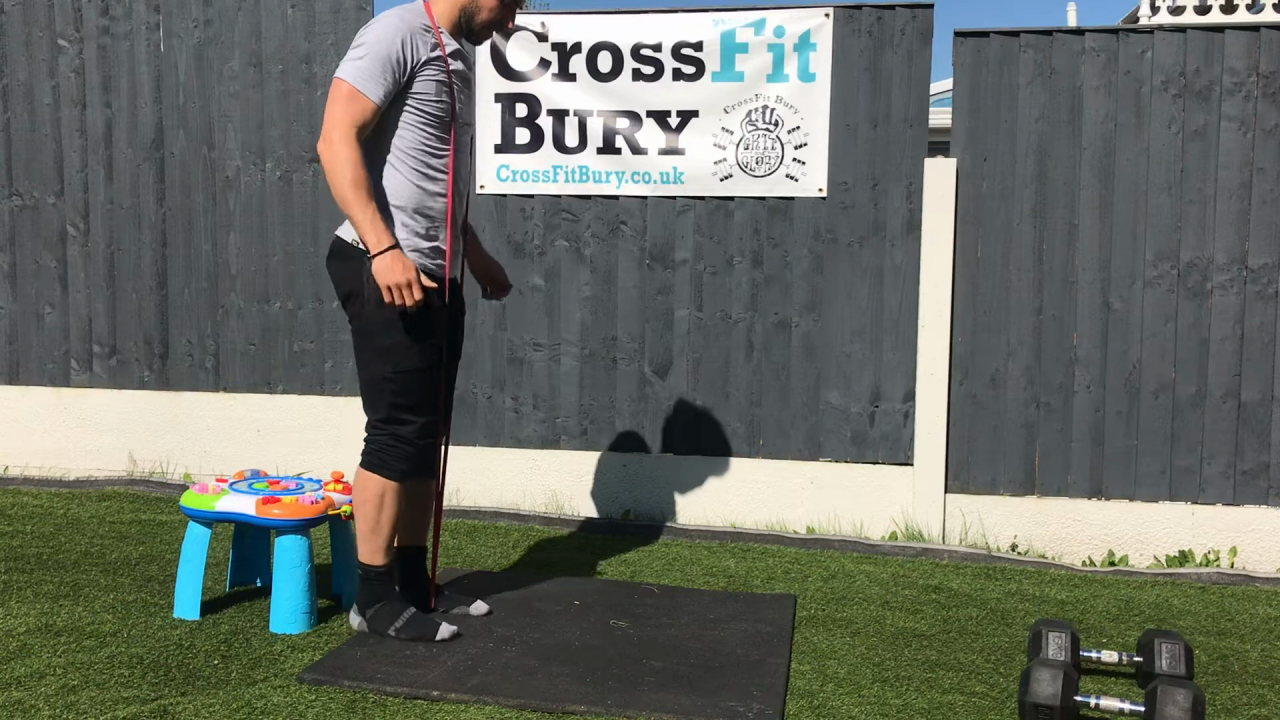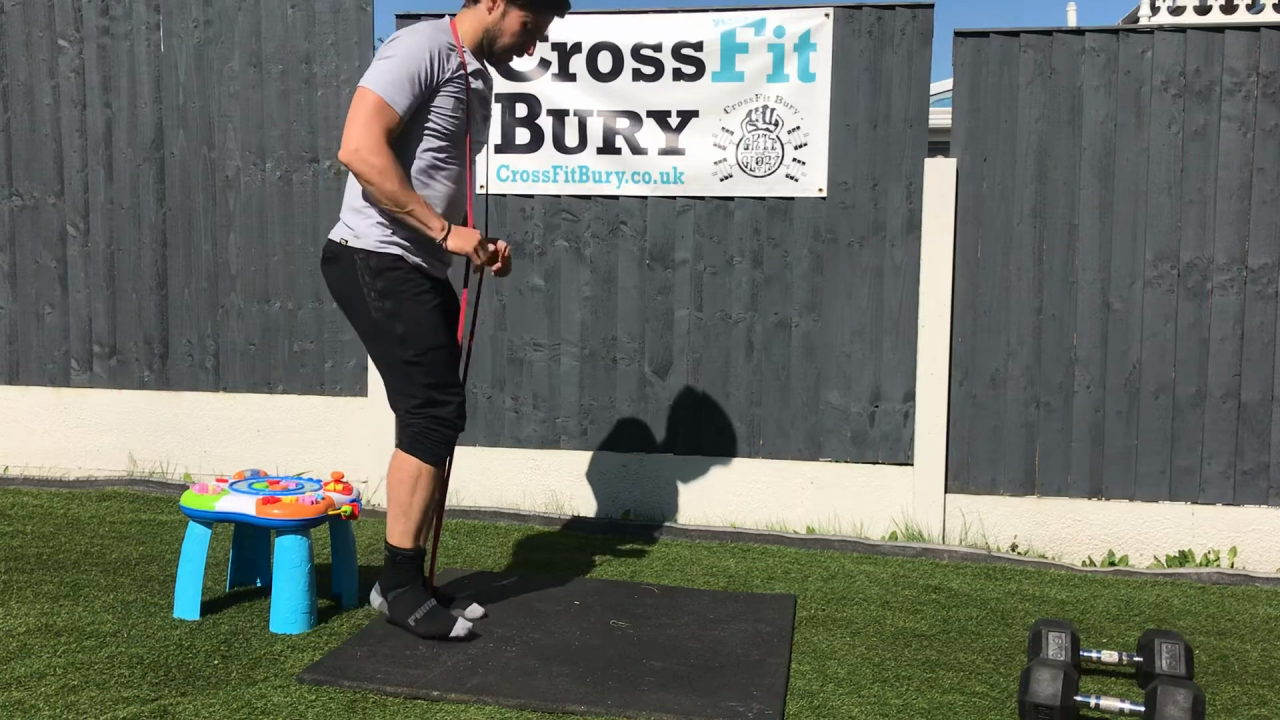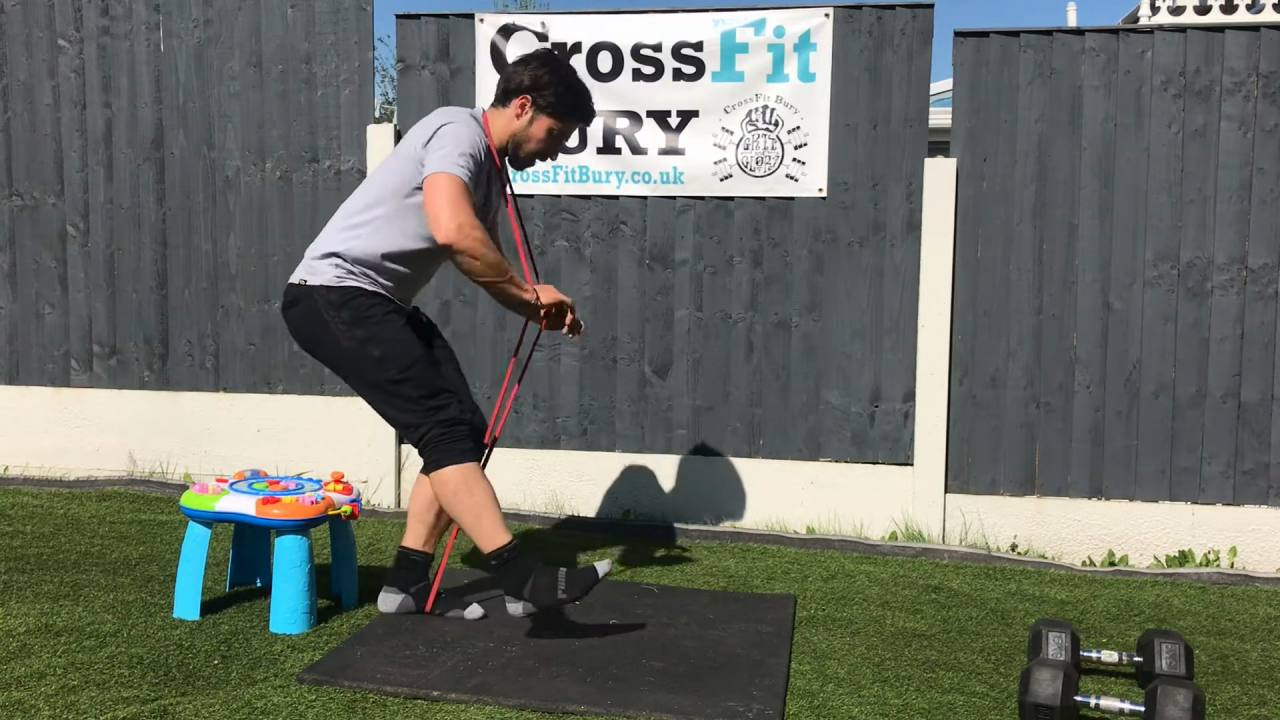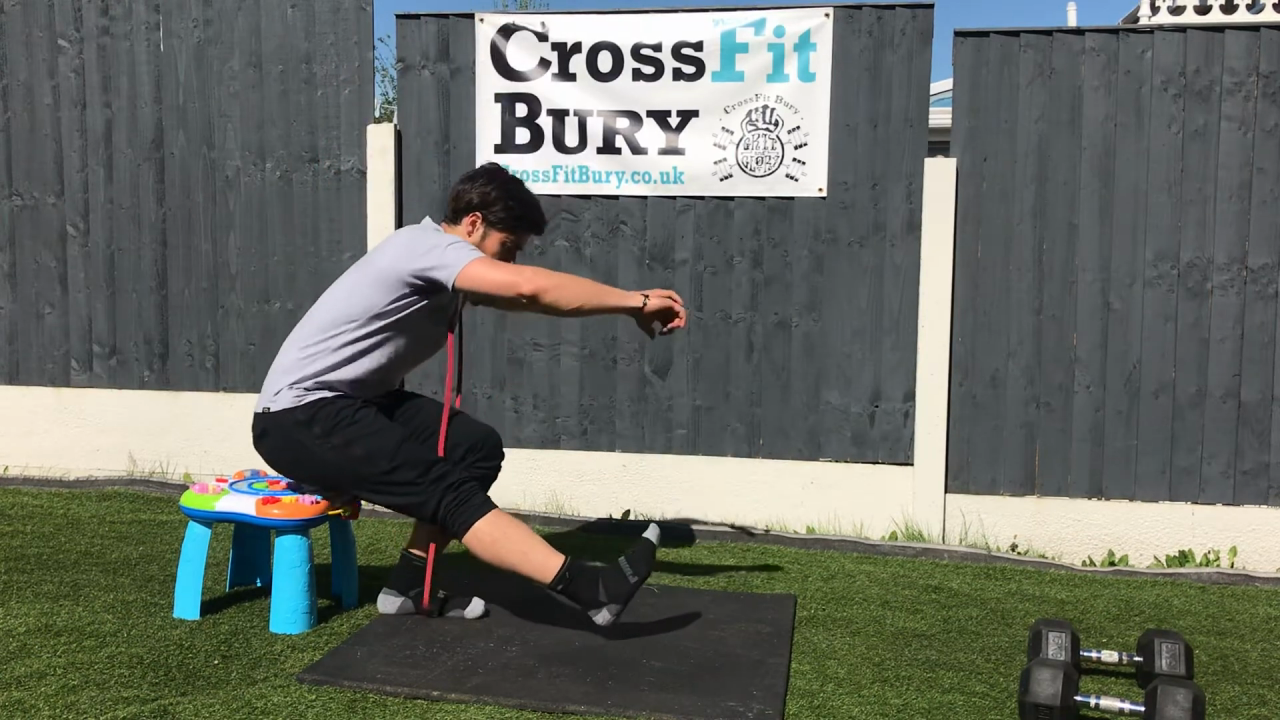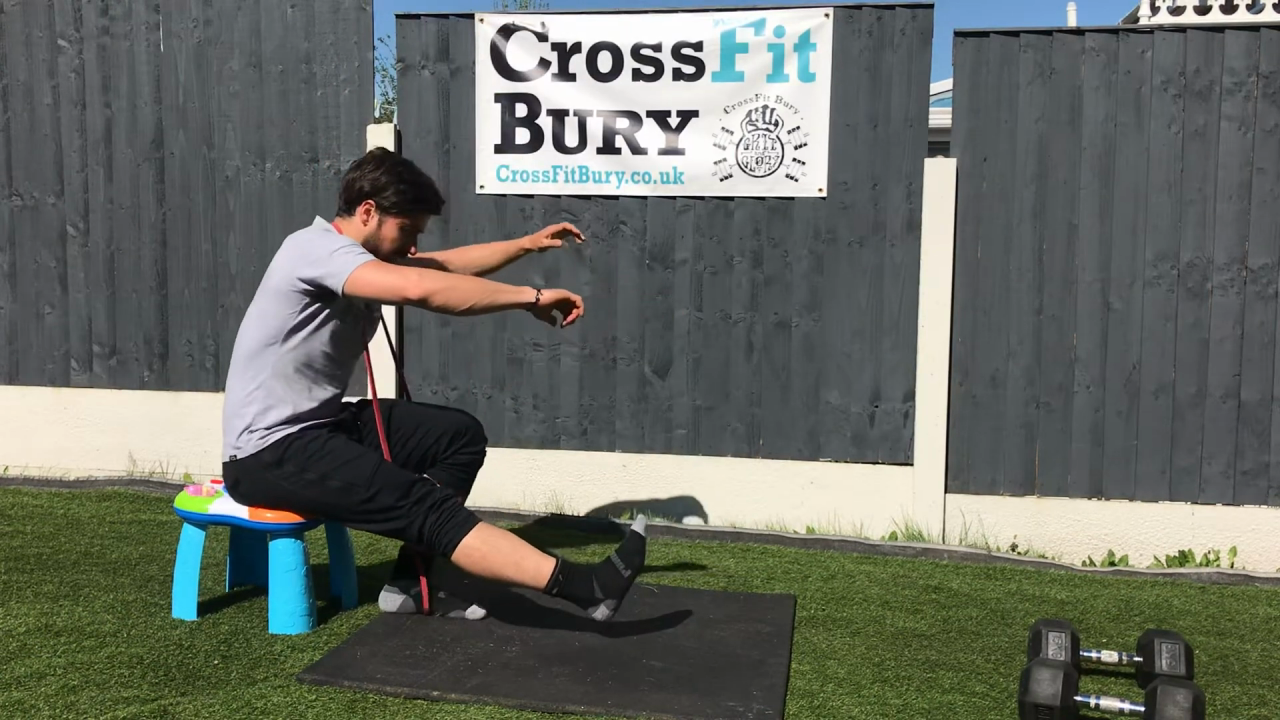
dt=1s
person 1, frame 1
left shoulder: (457, 56)
right elbow: (336, 140)
left wrist: (477, 254)
right wrist: (382, 247)
left hip: (432, 273)
right hip: (384, 267)
left knee: (427, 429)
right knee: (399, 427)
left ankle: (411, 581)
right ankle: (375, 597)
person 1, frame 2
left shoulder: (476, 76)
right elbow: (359, 149)
left wrist: (477, 240)
right wrist: (444, 230)
left hip: (423, 269)
right hip: (376, 260)
left knee: (434, 416)
right knee: (434, 411)
left ankle: (407, 580)
right ankle: (398, 580)
person 1, frame 3
left shoulder: (489, 166)
right shoulder: (459, 132)
left elbow: (486, 262)
right elbow: (452, 232)
left wrist: (540, 307)
right wrist: (530, 292)
left hip: (383, 301)
right hip: (334, 295)
left knee: (463, 430)
right knee: (444, 428)
left ankle: (408, 581)
right ankle: (523, 579)
person 1, frame 4
left shoulder: (442, 266)
right shoulder: (427, 245)
left elbow: (523, 296)
right elbow: (529, 287)
left wrist: (631, 299)
right wrist: (636, 303)
left hip: (344, 402)
right hip: (296, 419)
left knee: (478, 448)
right knee: (445, 486)
left ankle: (409, 586)
right ankle: (588, 587)
person 1, frame 5
left shoulder: (355, 257)
right shoulder: (316, 249)
left elbow: (447, 266)
right elbow: (421, 290)
left wrist: (527, 244)
right wrist: (532, 296)
left hip: (320, 423)
right hip: (266, 455)
left knee: (459, 434)
right knee: (424, 505)
left ankle: (409, 584)
right ankle: (578, 585)
